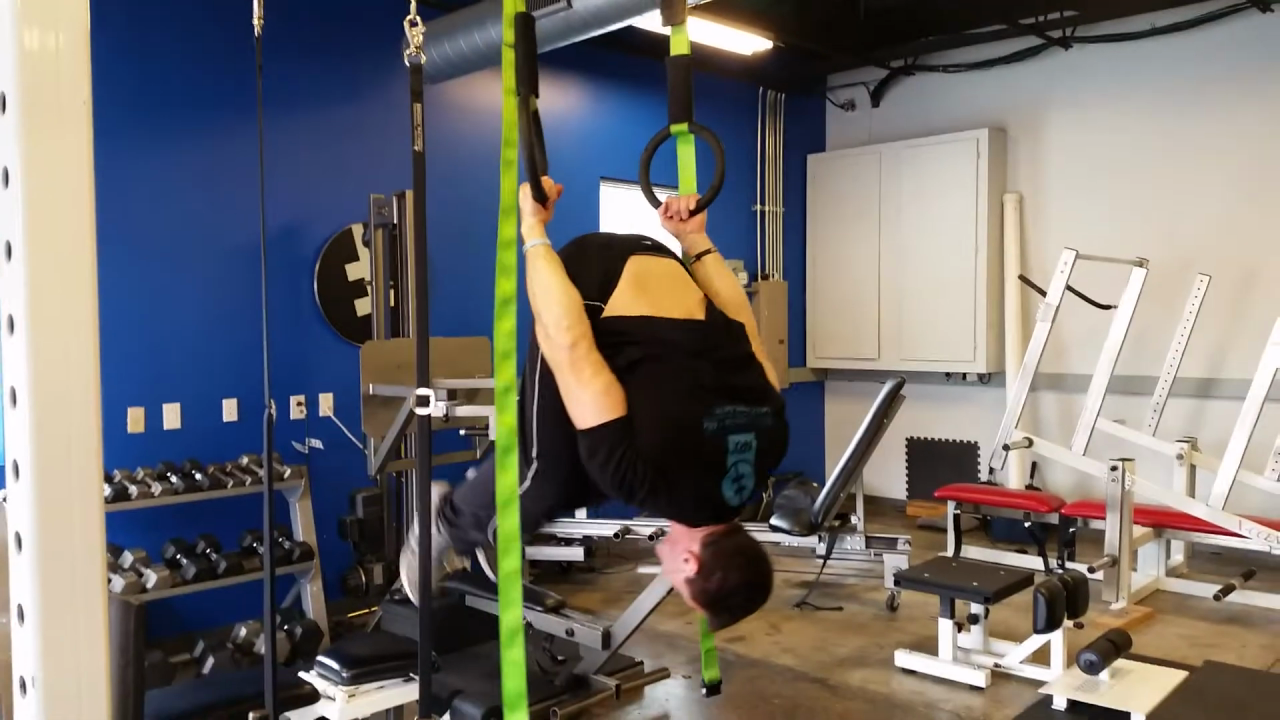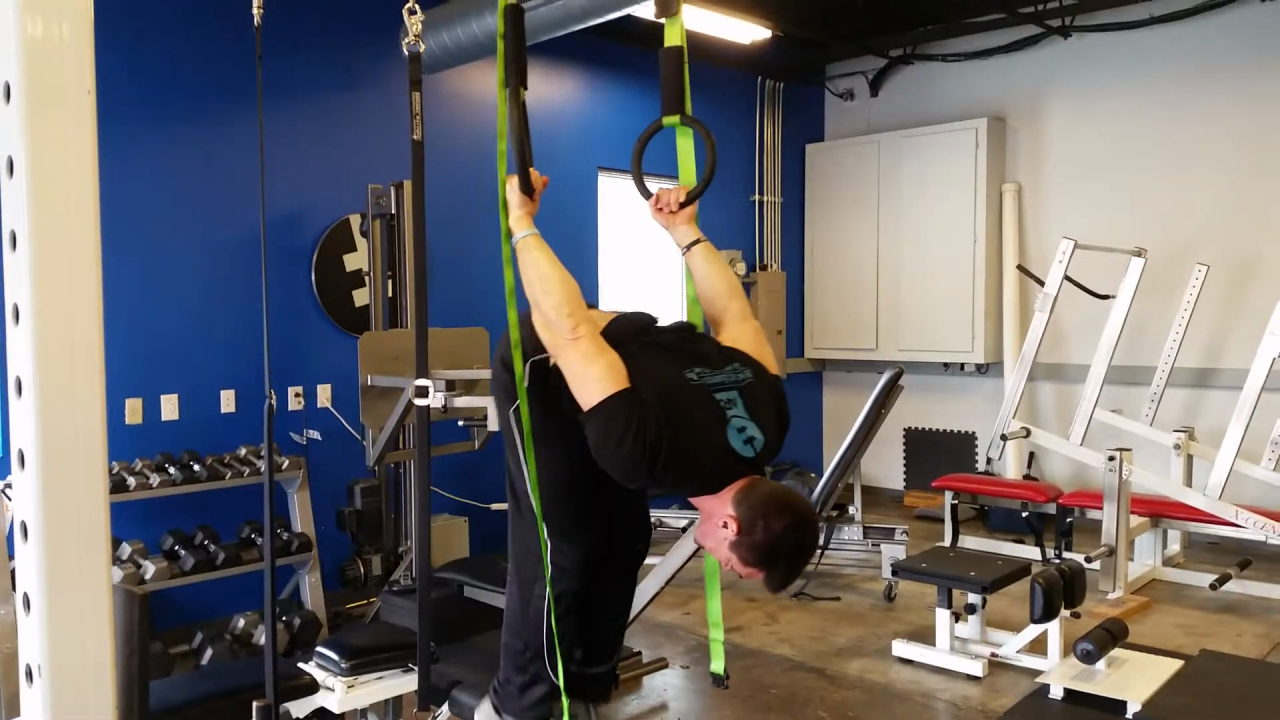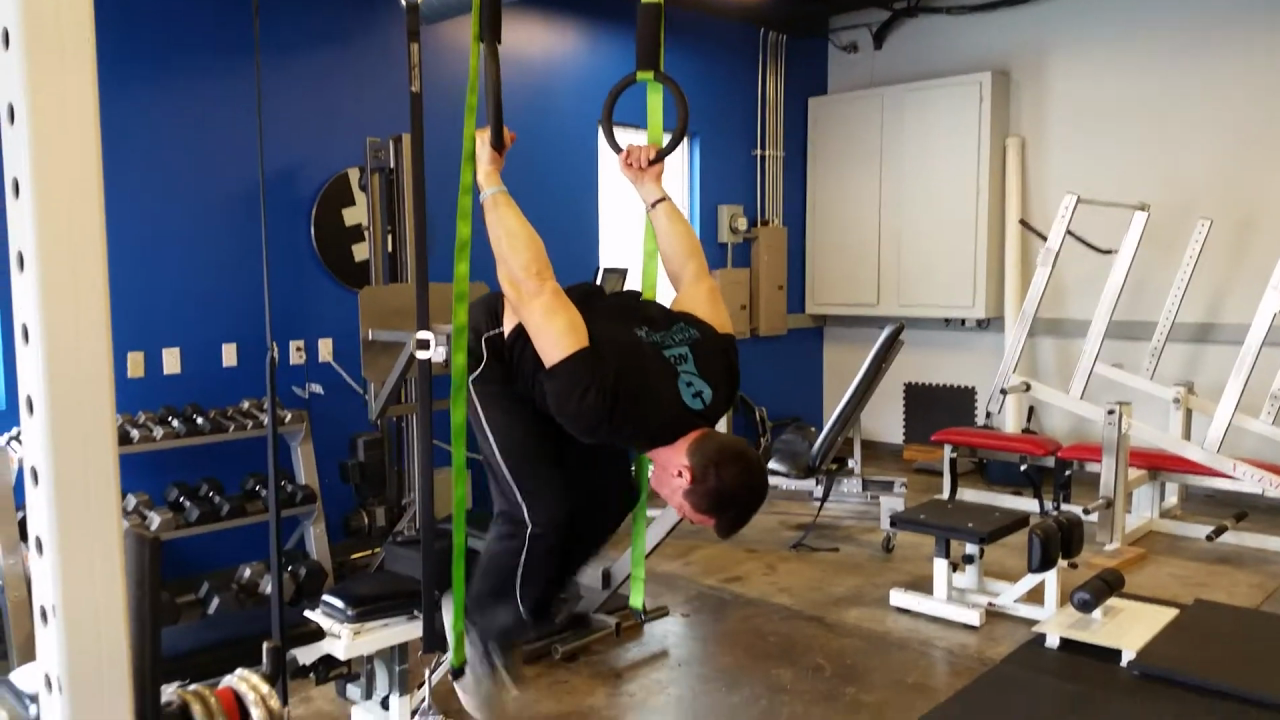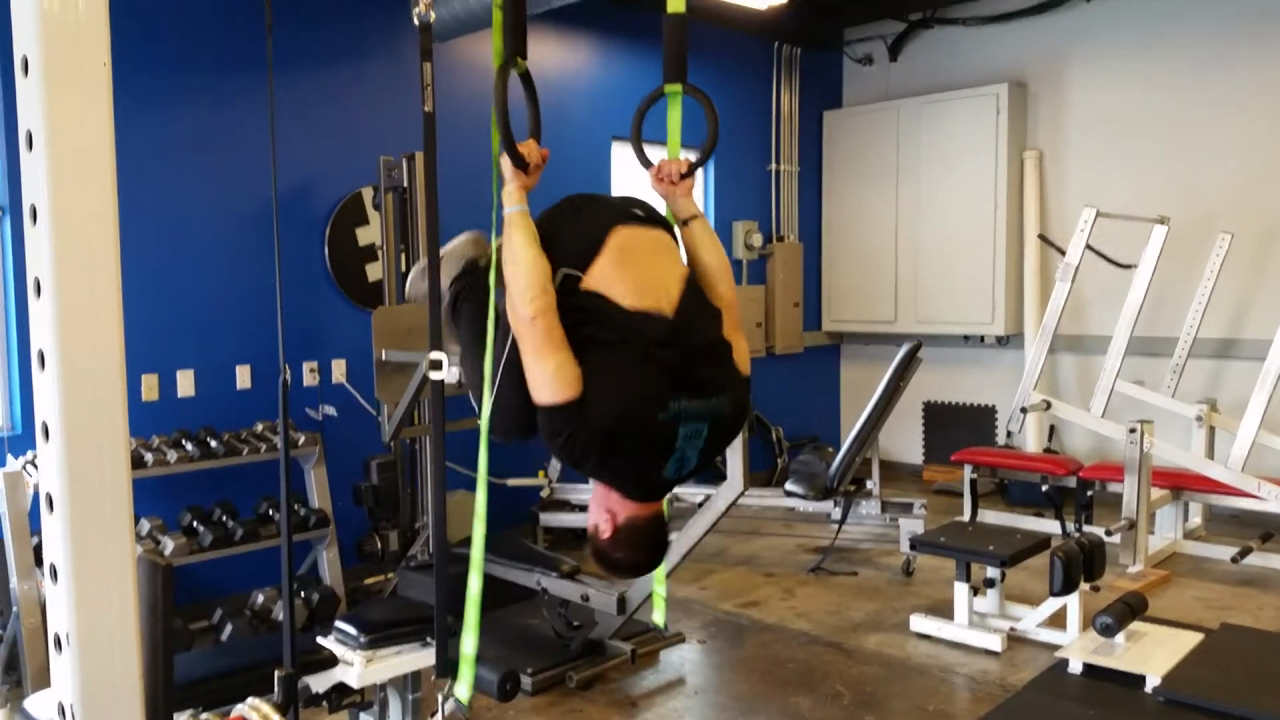
dt=0.7s
person 1, frame 1
left shoulder: (763, 446)
right shoulder: (668, 466)
left elbow: (742, 327)
right elbow: (572, 352)
left wrist: (697, 243)
right wrist: (534, 232)
right hip: (596, 288)
left knee: (590, 474)
right knee: (547, 472)
left ankle: (482, 534)
right ankle: (451, 524)
person 1, frame 2
left shoulder: (766, 421)
right shoulder: (651, 446)
left elbow: (734, 319)
right elbow: (567, 334)
left wrist: (685, 232)
right wrist: (522, 224)
left hip: (612, 340)
right hip: (541, 365)
left knee: (623, 543)
right knee: (561, 551)
person 1, frame 3
left shoulder: (713, 389)
right shoulder: (605, 401)
left elbow: (698, 284)
right elbow: (533, 286)
left wrist: (655, 191)
right wrist: (490, 188)
right hip: (495, 342)
left knee: (607, 496)
right knee: (542, 514)
left ankle: (517, 611)
right ankle: (483, 635)
person 1, frame 4
right shoulder: (589, 438)
left elbow: (723, 303)
right elbow: (534, 320)
left wrist: (683, 205)
right wrist: (515, 195)
right hip: (573, 245)
right knee: (508, 418)
right ankle: (466, 269)
